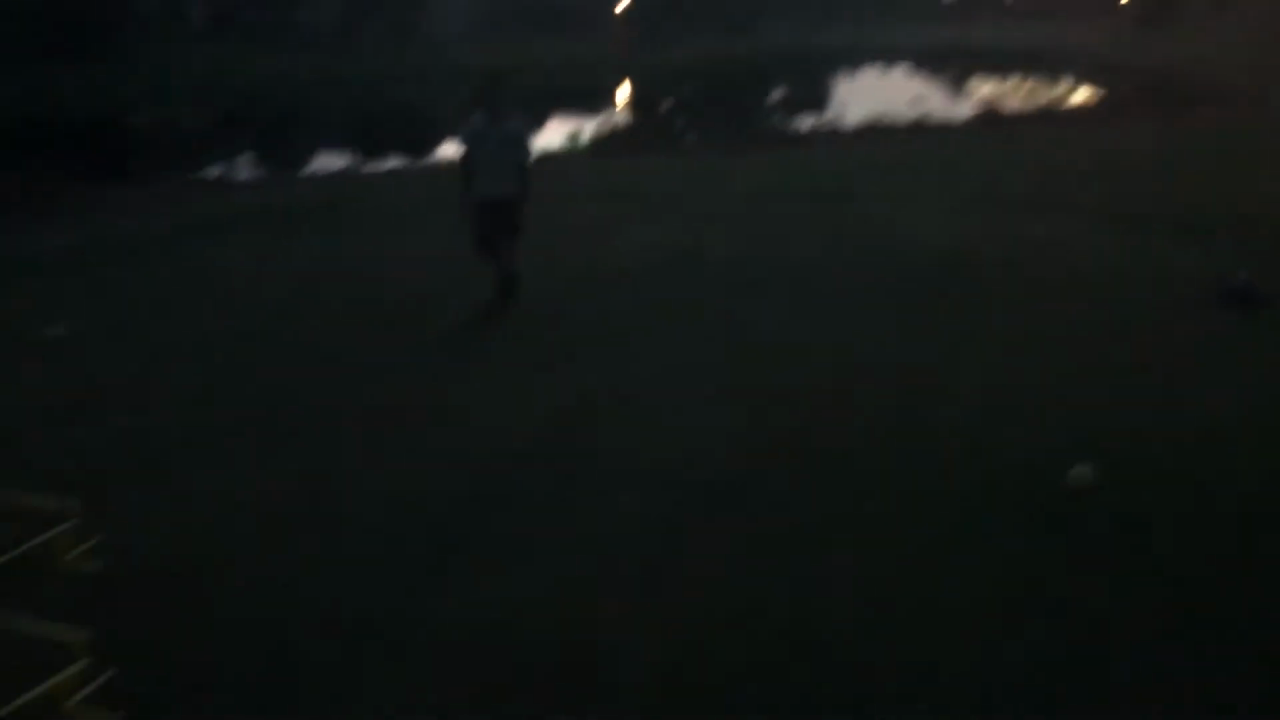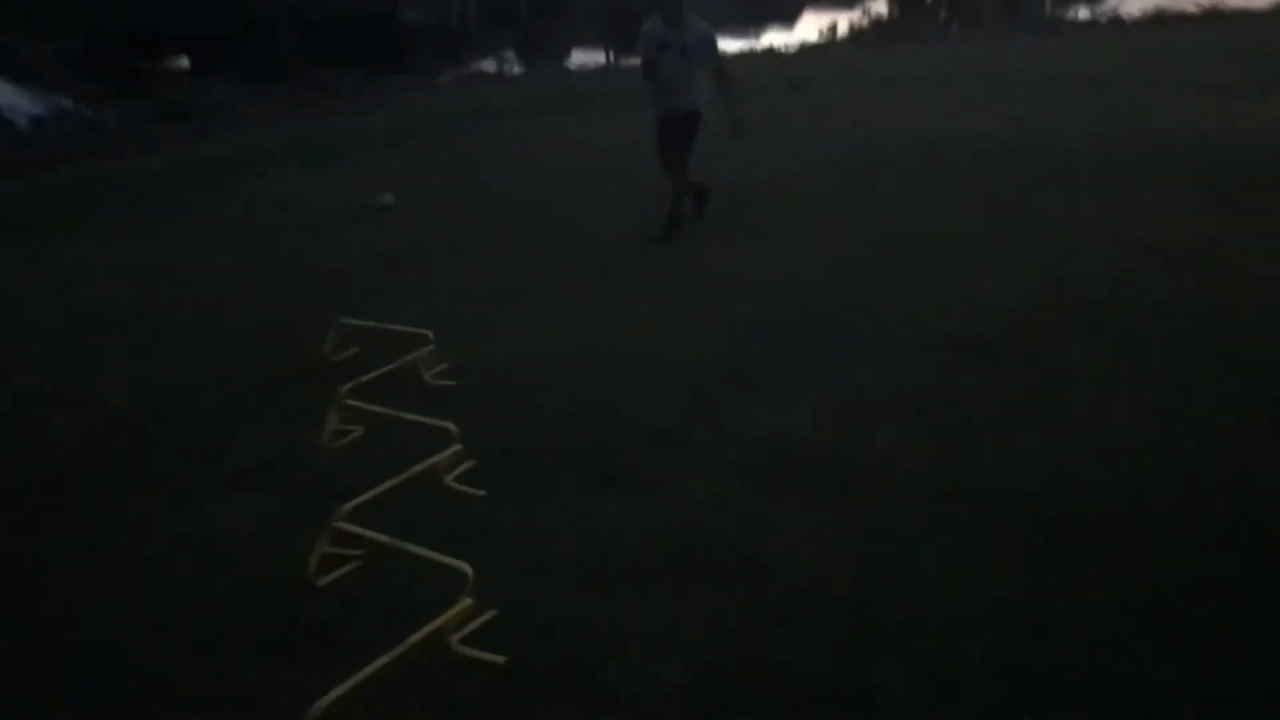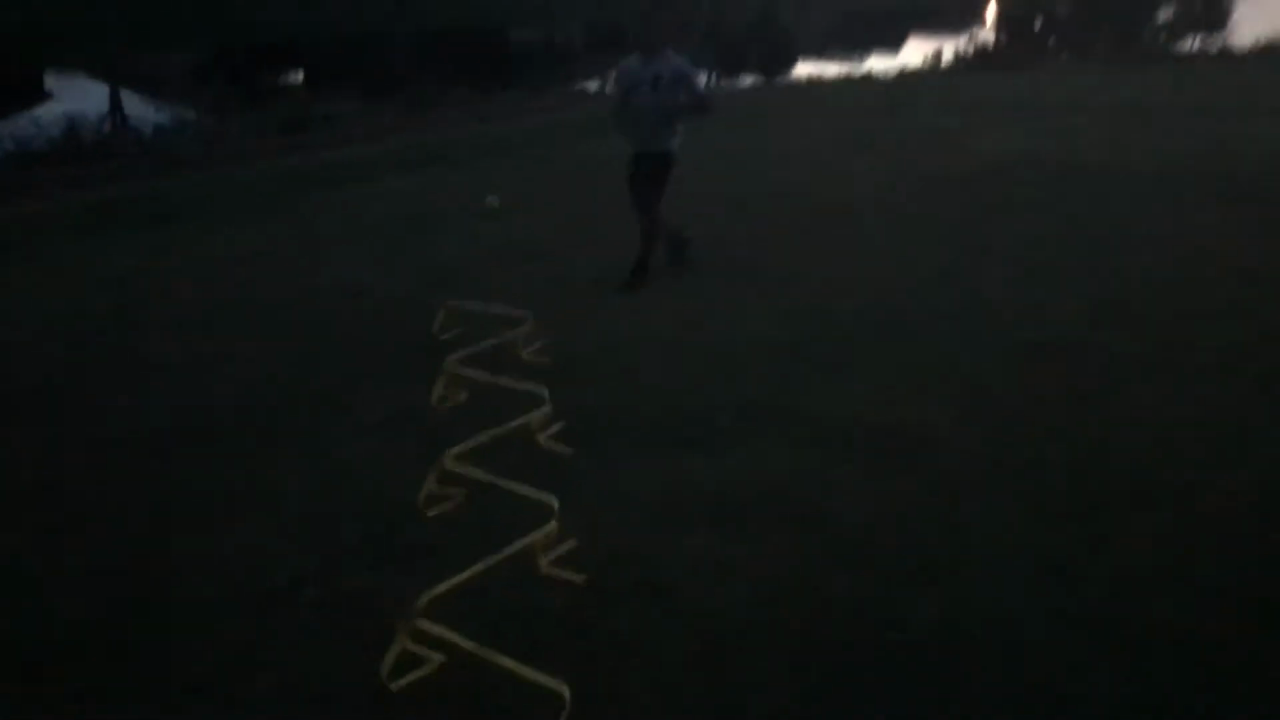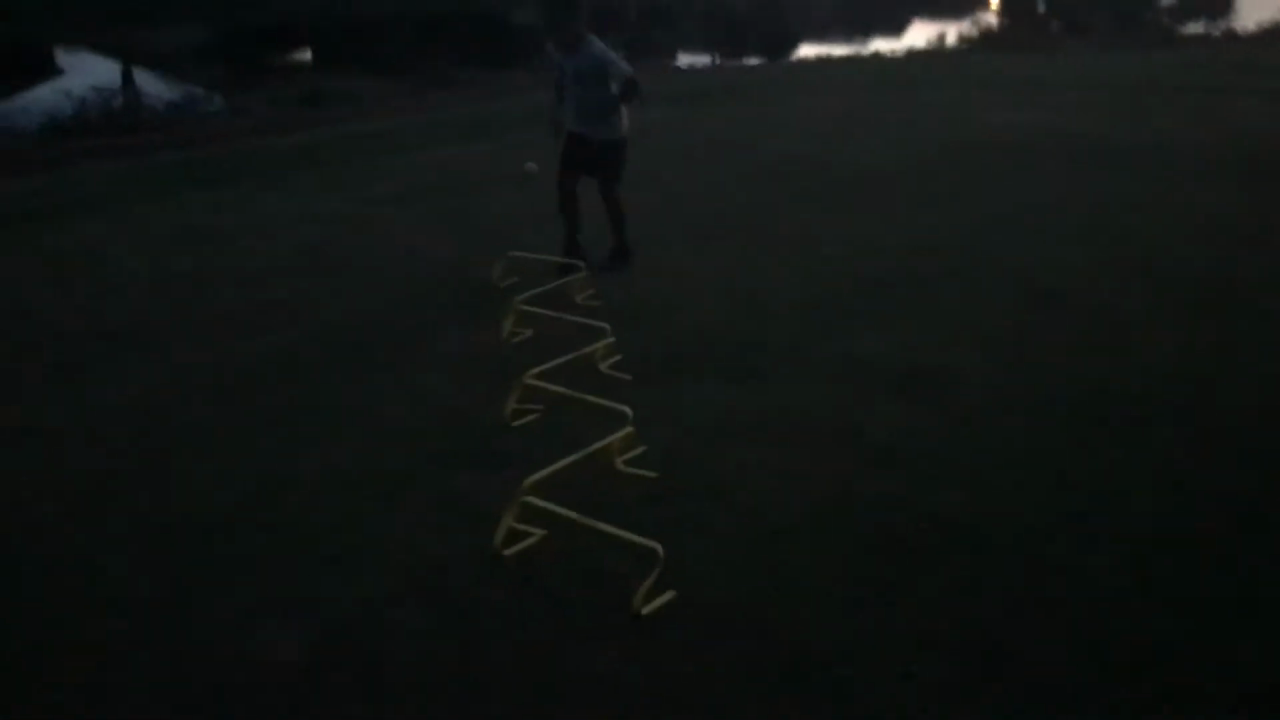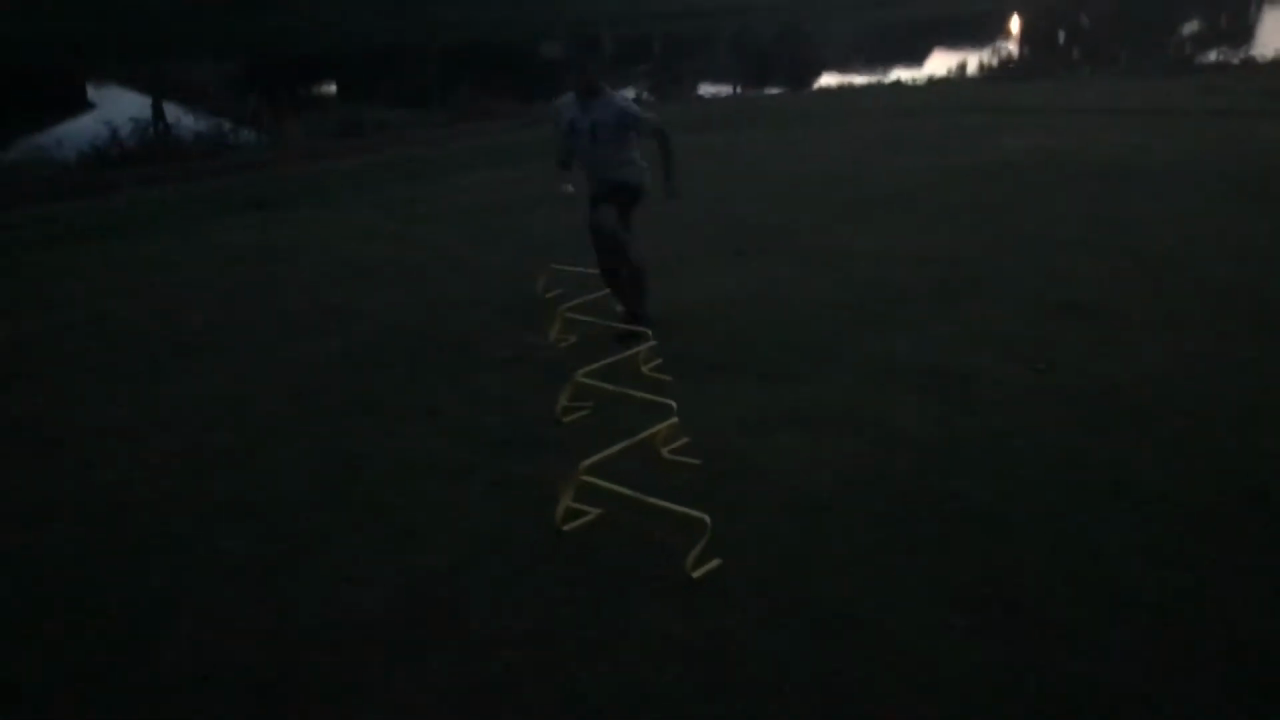
dt=1s
person 1, frame 1
left shoulder: (516, 128)
right shoulder: (476, 124)
left elbow: (522, 168)
right elbow: (468, 161)
left wrist: (521, 204)
right wrist: (466, 194)
left hip: (509, 196)
right hip: (482, 196)
left knee: (506, 244)
right knee: (483, 246)
left ankle: (506, 291)
right ankle: (507, 277)
person 1, frame 2
left shoulder: (700, 32)
right shoulder: (651, 30)
left elbow: (718, 72)
right elbow: (648, 72)
left wrist: (733, 110)
right wrist: (660, 98)
left hip: (689, 105)
right hip: (665, 105)
left knee: (678, 159)
right knee: (667, 159)
left ankle: (674, 218)
right ankle: (697, 191)
person 1, frame 3
left shoulder: (677, 67)
right shoulder: (627, 67)
left elbow: (702, 104)
right elbow: (618, 108)
left wrist: (673, 110)
right wrist: (631, 132)
left hip: (662, 146)
right hip: (638, 146)
left knee: (648, 204)
right knee: (642, 204)
left ankle: (643, 264)
right ankle: (676, 241)
person 1, frame 4
left shoulder: (597, 53)
right shoulder: (556, 50)
left elbow: (631, 87)
left wrist: (603, 110)
right wrist: (558, 114)
left hip: (607, 131)
right hip: (577, 128)
left knee: (608, 190)
right knee: (565, 185)
left ankle: (621, 248)
right ankle: (572, 246)
person 1, frame 5
left shoulder: (619, 107)
right shoulder: (564, 107)
left elbow: (659, 132)
right elbow: (567, 143)
left wrist: (668, 178)
right wrist: (564, 165)
left hip: (628, 181)
right hip: (599, 185)
left knee: (603, 225)
right knee: (607, 263)
right ankle: (637, 312)
